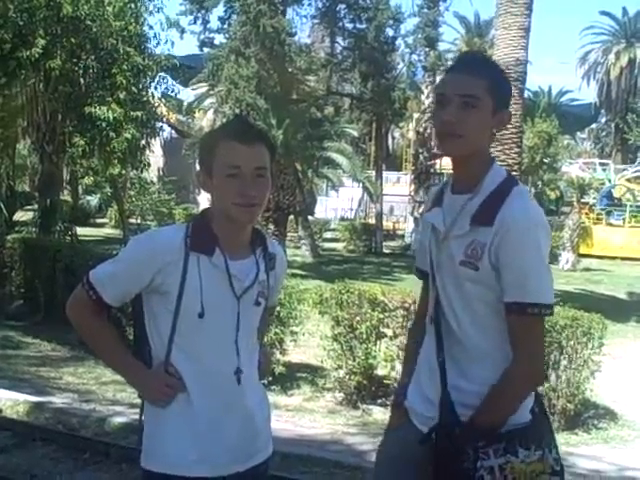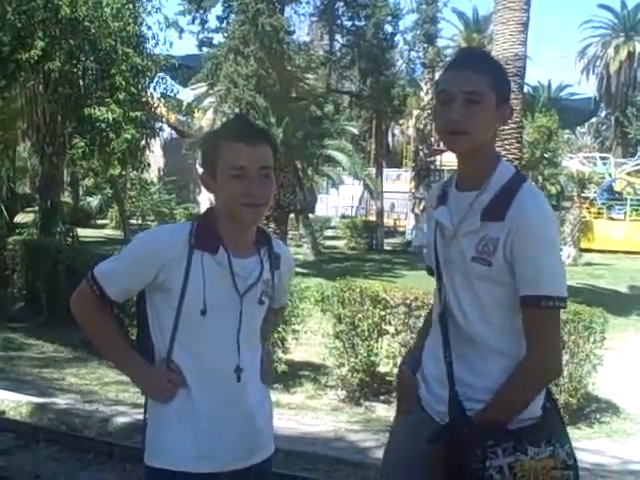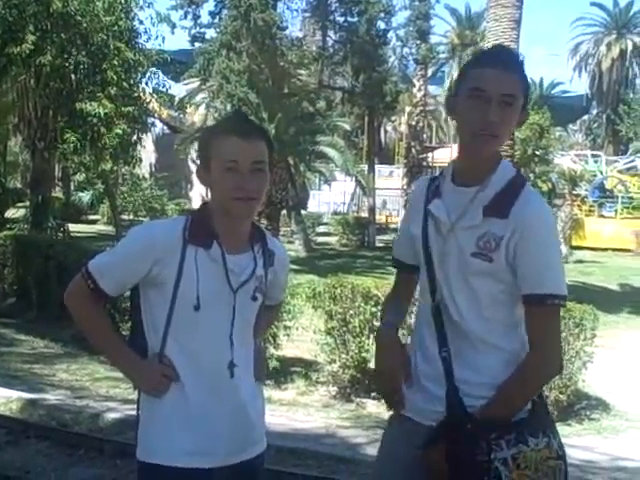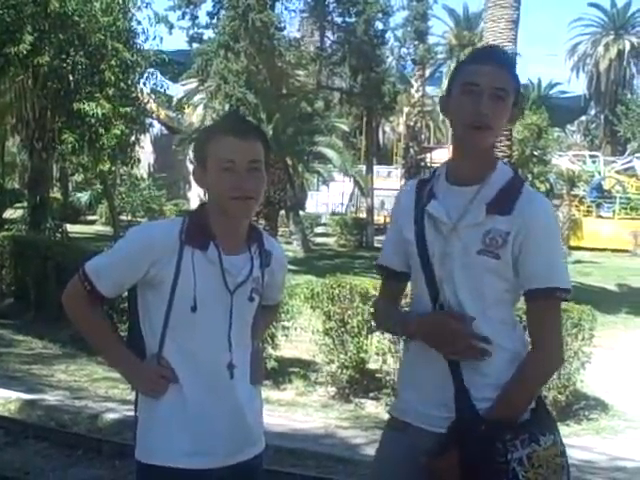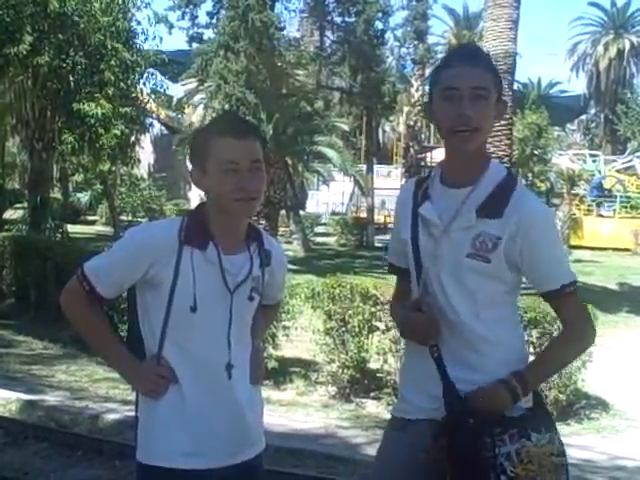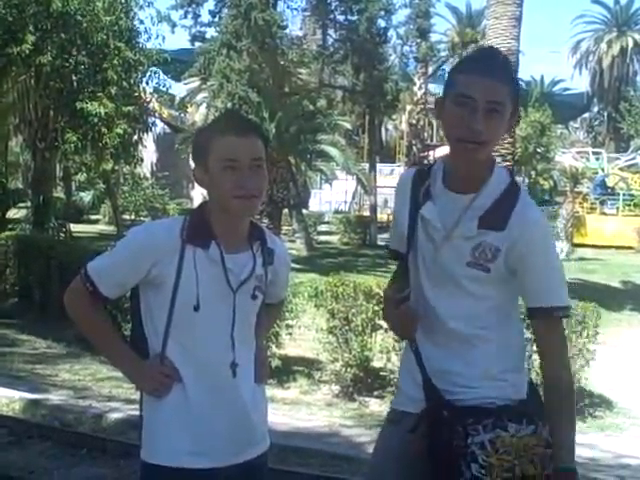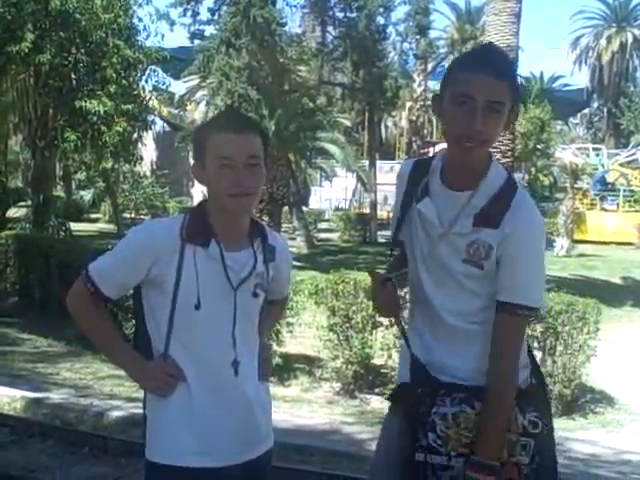
dt=0.4s
person 1, frame 1
left shoulder: (516, 216)
right shoulder: (435, 205)
left elbow: (530, 364)
left wrist: (469, 439)
right wrist: (402, 395)
left hip: (489, 430)
right hip: (421, 415)
person 1, frame 2
left shoulder: (526, 210)
right shoulder: (439, 200)
left elbow: (546, 359)
left wrist: (476, 432)
right wrist: (411, 364)
left hip: (500, 426)
right hip: (429, 409)
person 1, frame 3
left shoulder: (528, 212)
right shoulder: (423, 195)
left elbow: (547, 357)
right wrist: (387, 334)
left hip: (493, 423)
right hip: (416, 412)
person 1, frame 4
left shoulder: (530, 211)
right shoulder: (412, 199)
left elbow: (548, 350)
right elbow: (385, 307)
left wrist: (482, 435)
right wrist: (421, 326)
left hip: (496, 425)
right hip: (413, 416)
person 1, frame 5
left shoulder: (523, 210)
right shoulder: (411, 197)
left elbow: (579, 328)
left wrist: (514, 387)
right wrist: (406, 320)
left hip: (495, 418)
right hip: (415, 413)
person 1, frame 6
left shoulder: (524, 222)
right shoulder: (411, 187)
left elbow: (554, 353)
right wrist: (394, 302)
left hip: (492, 412)
right hip: (414, 403)
person 1, frame 7
left shoulder: (519, 217)
right shoulder: (411, 178)
left elbow: (507, 353)
right wrist: (387, 282)
left hip: (486, 400)
right hip: (418, 389)
person 2, frame 1
left shoulder: (273, 257)
right shoulder: (158, 249)
right elbow: (82, 308)
left wrist: (254, 352)
right wrist: (139, 376)
left hip: (252, 450)
person 2, frame 2
left shoulder: (278, 258)
right shoulder: (163, 246)
right elbow: (85, 303)
left wrist: (261, 350)
right wrist: (141, 372)
left hip: (254, 448)
person 2, frame 3
left shoulder: (273, 255)
right shoulder: (157, 240)
right elbow: (80, 297)
left wrist: (252, 346)
right wrist: (133, 366)
left hip: (246, 444)
person 2, frame 4
left shoulder: (271, 255)
right shoulder: (155, 241)
right elbow: (77, 298)
left wrist: (251, 347)
right wrist: (131, 367)
left hip: (244, 445)
person 2, frame 5
left shoulder: (270, 254)
right shoulder: (153, 242)
right elbow: (76, 298)
left wrist: (253, 347)
right wrist: (130, 368)
left hip: (245, 446)
person 2, frame 6
left shoulder: (273, 253)
right shoulder: (155, 241)
right elbow: (79, 298)
left wrist: (256, 345)
right wrist: (133, 367)
left hip: (249, 445)
person 2, frame 7
left shoulder: (275, 250)
right shoulder: (156, 240)
right elbow: (82, 300)
left wrist: (260, 341)
right wrist: (137, 366)
left hip: (253, 442)
right hip: (180, 450)
